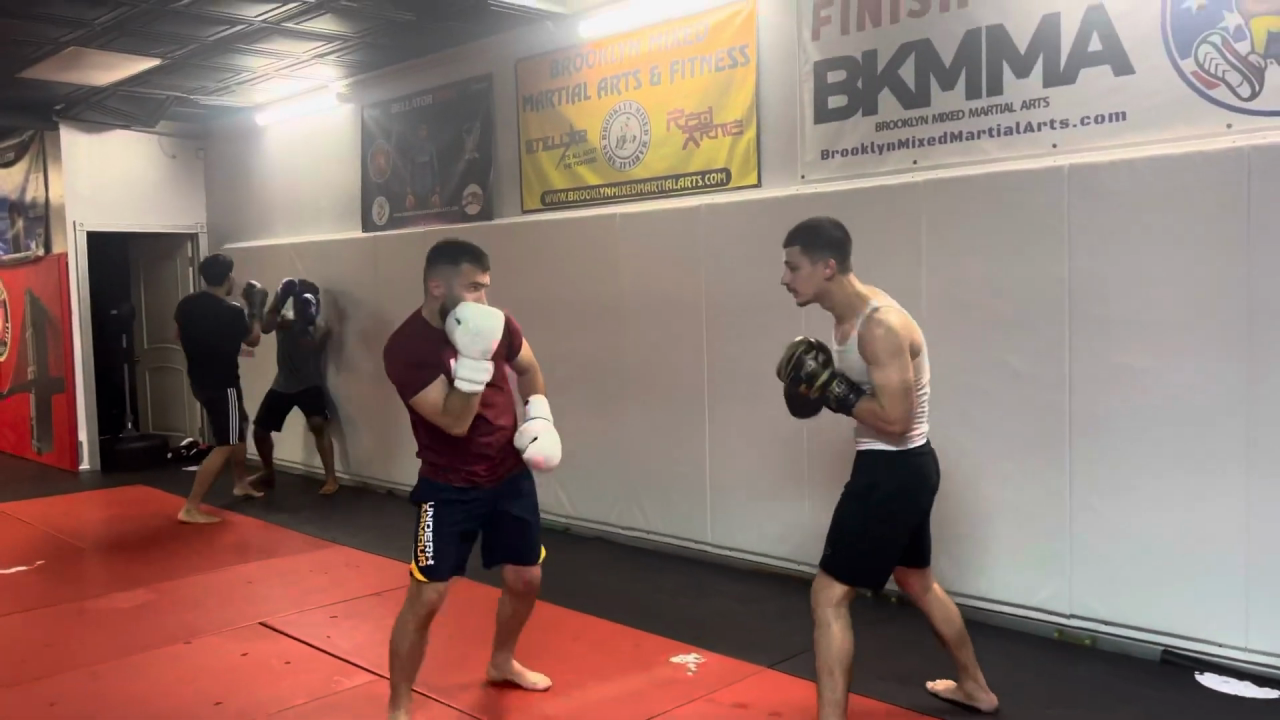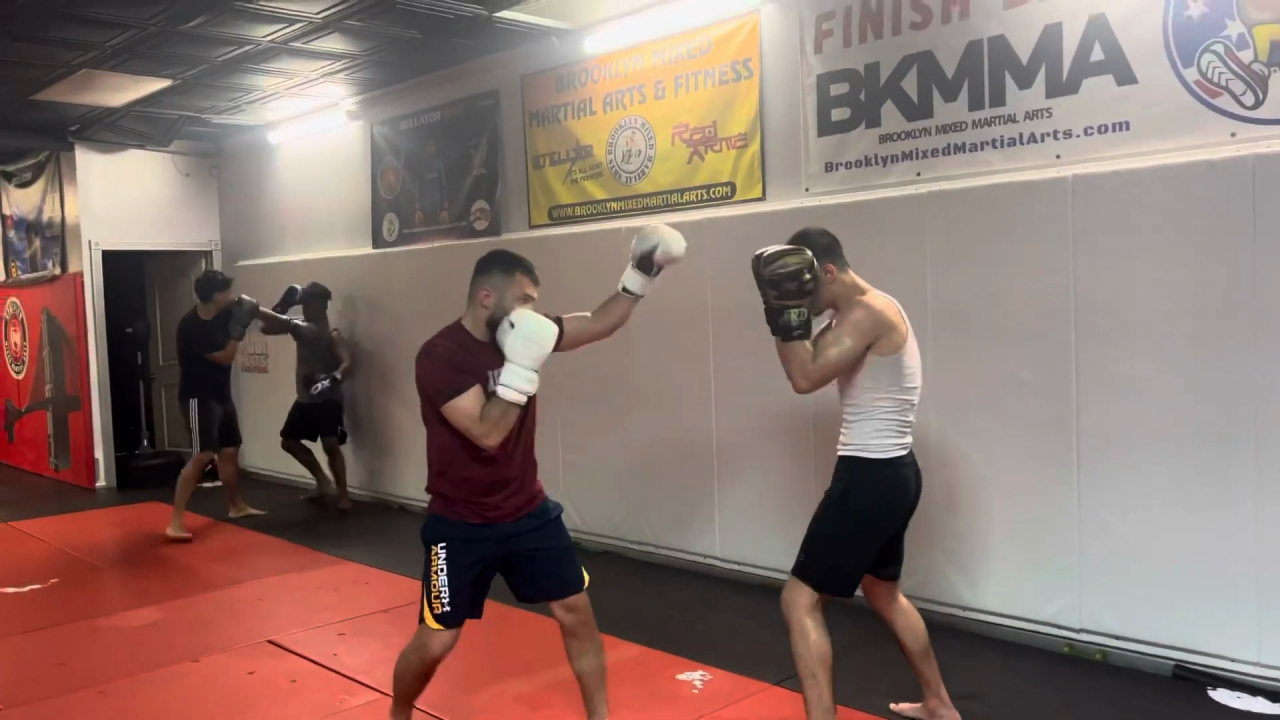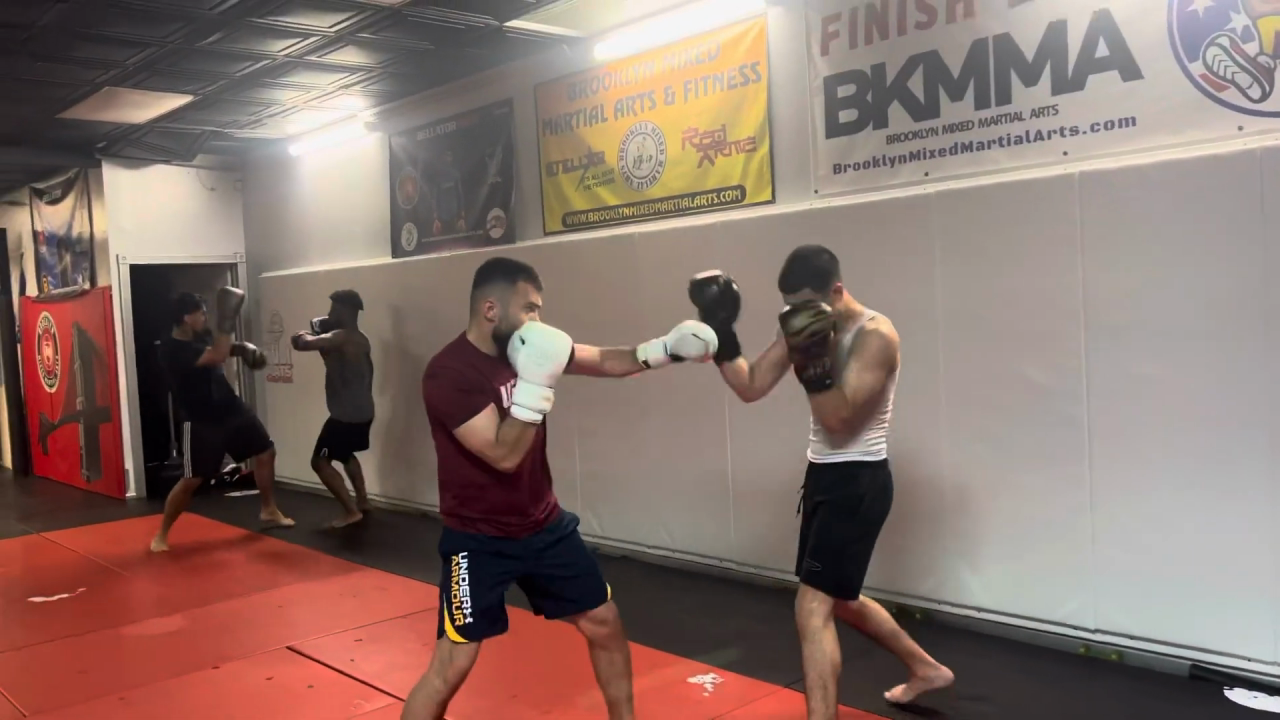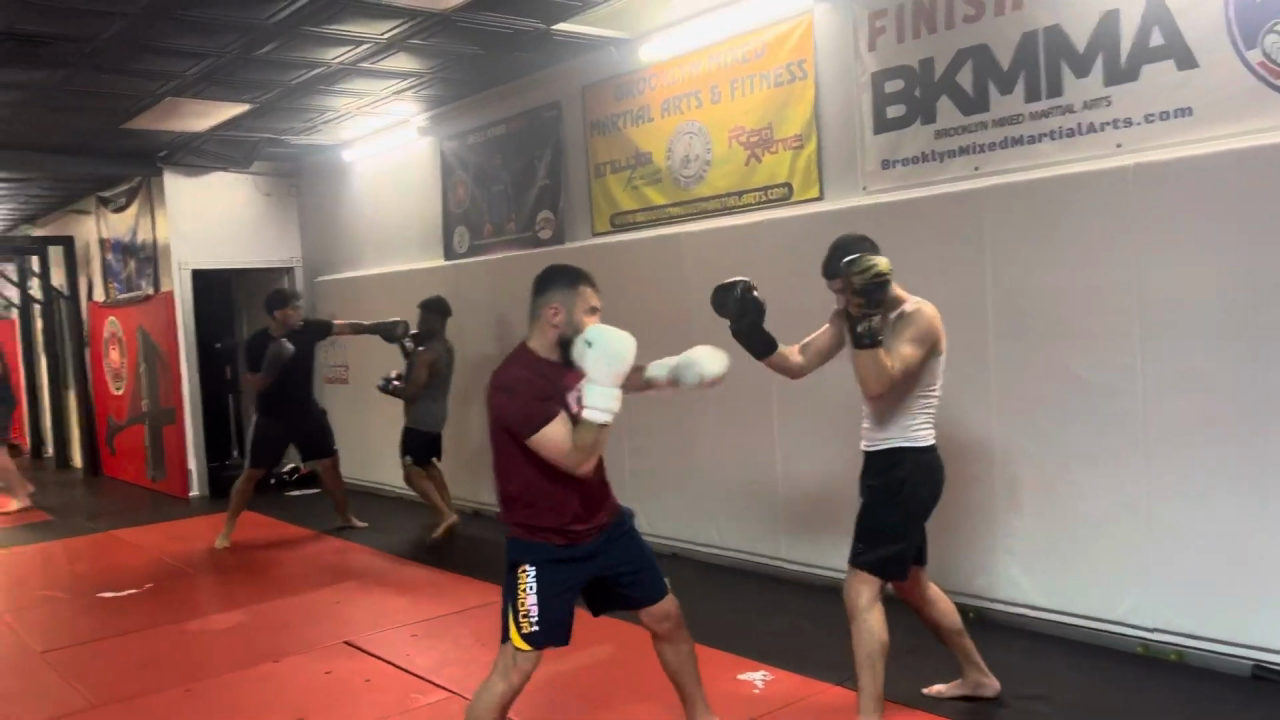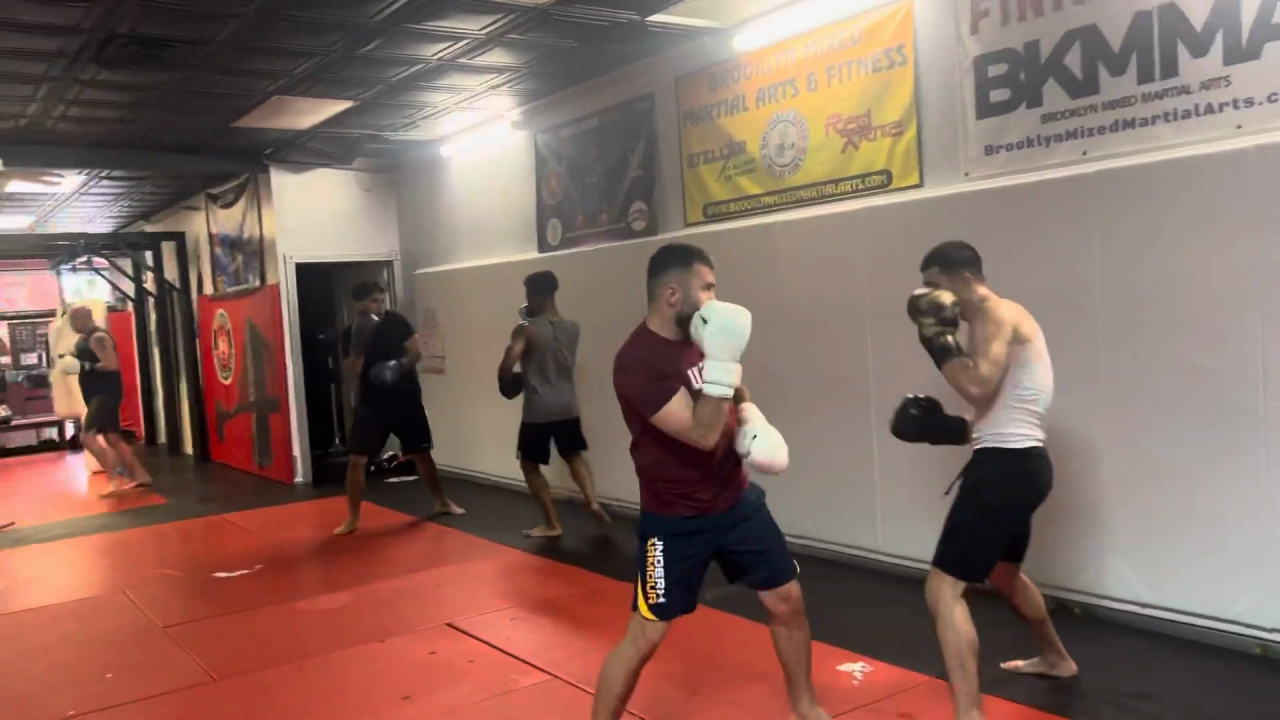
dt=0.4s
person 1, frame 1
left shoulder: (881, 325)
right shoulder: (849, 317)
left elbow: (895, 420)
left wrist: (834, 392)
right wrist: (823, 384)
left hip: (891, 472)
right hip: (908, 468)
left knee: (829, 595)
right knee: (917, 581)
person 1, frame 2
left shoulder: (869, 313)
right shoulder: (864, 310)
left elbow: (804, 378)
right elbow: (814, 365)
left wrist: (788, 308)
right wrist: (787, 308)
left hip: (869, 477)
right hip: (889, 474)
left knee: (800, 600)
right knee: (883, 593)
person 1, frame 3
left shoulder: (876, 335)
right shoulder: (803, 326)
left elbow: (837, 419)
right elbow: (750, 388)
left wrist: (814, 361)
right wrist: (718, 331)
left hip: (857, 484)
right hip: (824, 477)
left knee: (811, 610)
right knee: (841, 599)
right ankle: (926, 670)
person 1, frame 4
left shoulder: (918, 317)
right shoulder: (851, 314)
left elbow: (875, 386)
right elbow: (796, 364)
left wrist: (865, 319)
right wrist: (750, 330)
left hip: (907, 467)
right hip: (887, 465)
left knee: (861, 591)
right knee: (911, 582)
right ankle: (978, 677)
person 1, frame 5
left shoulder: (995, 315)
right shoulder: (999, 322)
left elbow: (977, 390)
left wrist: (938, 338)
right wrist: (941, 427)
left hip: (1004, 468)
right hip: (1024, 464)
left knee: (943, 590)
right knee: (1000, 573)
right ankle: (1056, 659)
person 2, frame 1
left shoulder: (494, 323)
right shoulder: (405, 347)
left elbow: (528, 368)
right elbow: (454, 423)
left wrist: (539, 417)
right wrist: (474, 357)
left hip: (510, 475)
right hip: (450, 487)
left knee: (526, 580)
right knee: (426, 598)
left ankle: (502, 662)
person 2, frame 2
left shoulder: (517, 333)
right shoulder: (440, 356)
left elbow: (598, 324)
right elbow: (488, 434)
left wrist: (639, 274)
right wrist: (522, 364)
left hip: (528, 511)
right hip: (461, 523)
left knee: (576, 613)
right knee: (436, 642)
person 2, frame 3
left shoulder: (533, 349)
right shoulder: (448, 374)
left elbow: (602, 361)
right elbow: (504, 455)
left wrist: (665, 349)
right wrist: (535, 382)
left hip: (544, 525)
right hip: (480, 541)
left knee: (604, 624)
right knee: (452, 664)
person 2, frame 4
left shoulder: (576, 353)
right shoulder: (515, 384)
left elbow: (626, 380)
right elbow: (581, 461)
left wrist: (672, 371)
right wrist: (604, 384)
left hip: (605, 527)
right hip: (545, 546)
left knee: (667, 618)
right knee: (516, 667)
person 2, frame 5
left shoulder: (705, 331)
right shoulder: (637, 363)
left elbow: (735, 395)
right elbow: (702, 433)
left wrist: (756, 424)
right wrist: (722, 360)
left hip: (735, 502)
right hip: (674, 518)
left knee: (788, 601)
right knee: (645, 636)
person 3, frame 1
left shoulder: (186, 304)
right shoulder: (230, 312)
left elbow: (182, 336)
right elbow: (253, 340)
right wrist: (255, 308)
left hip: (200, 381)
right hip: (222, 385)
left knee: (237, 433)
right knee: (225, 446)
left ankle: (241, 483)
right ankle: (190, 508)
person 3, frame 2
left shoulder: (223, 313)
right shoulder: (191, 327)
left elbow: (254, 314)
right elbow: (226, 357)
right wrist: (238, 326)
left hip: (221, 394)
right hip: (198, 397)
left knee: (229, 451)
right knee: (201, 457)
left ankle: (237, 506)
right ankle: (176, 522)
person 3, frame 3
left shoulder: (200, 335)
right shoulder: (173, 350)
left elbow: (221, 354)
right elbow: (218, 357)
left wrist: (244, 347)
right wrist: (226, 320)
left hip: (232, 409)
right hip: (202, 421)
left knee: (265, 453)
right knee: (191, 481)
left ankle: (269, 511)
right ankle: (162, 534)
person 3, frame 4
left shoulder: (307, 329)
right shoulder: (256, 343)
left elbow: (347, 327)
right elbow: (257, 385)
left wrist: (379, 327)
right wrist: (271, 368)
left hip: (307, 411)
right hip: (271, 417)
left knee: (329, 462)
right knee: (253, 473)
left ankle: (345, 516)
right ankle: (227, 529)
person 3, frame 5
left shoulder: (397, 322)
right shoulder: (353, 333)
left elbow: (416, 354)
right elbow: (354, 371)
left wrist: (398, 366)
right wrist: (360, 343)
left hip: (406, 401)
right hip: (371, 406)
left knee: (421, 455)
right knee: (356, 461)
left ankle: (442, 502)
right ankle: (353, 518)
person 4, frame 1
left shoulder: (321, 327)
right shoulder: (284, 319)
left elbow: (310, 347)
right elbow: (264, 327)
left wrist: (310, 319)
right wrist: (279, 299)
left hip: (310, 385)
right hip: (283, 385)
left knee: (318, 424)
right knee: (260, 429)
left ankle: (331, 479)
right ankle: (268, 473)
person 4, frame 2
left shoulder: (333, 335)
right shoulder: (300, 328)
left elbow: (347, 364)
right elbow: (267, 327)
left wrist: (331, 380)
right wrist: (284, 303)
left hip: (328, 399)
right hip: (305, 398)
left knee: (330, 445)
right knee: (289, 441)
left ankle: (343, 494)
right ankle: (323, 483)
person 4, frame 3
left shoulder: (340, 336)
right shoulder: (358, 340)
left elbow: (304, 344)
left wrist: (303, 337)
right wrist: (321, 341)
left hip: (346, 414)
right hip: (362, 412)
left knee: (320, 462)
right knee: (346, 455)
left ankle: (351, 511)
right ankle: (362, 502)
person 4, frame 4
left shoulder: (426, 353)
right shoulder: (445, 349)
left elbow: (410, 392)
left wrist: (389, 386)
right wrist: (410, 353)
left hip: (420, 422)
right hip: (434, 419)
left knee: (413, 473)
right knee: (426, 463)
left ankle: (447, 514)
right ankle: (448, 509)
person 4, frame 5
left shoulder: (526, 329)
right shoulder: (573, 328)
left elbow: (506, 367)
left wrist: (509, 379)
left hip: (538, 410)
right hip: (567, 407)
left knee: (530, 465)
right knee: (575, 456)
left ankle: (551, 524)
right ankle: (593, 503)
